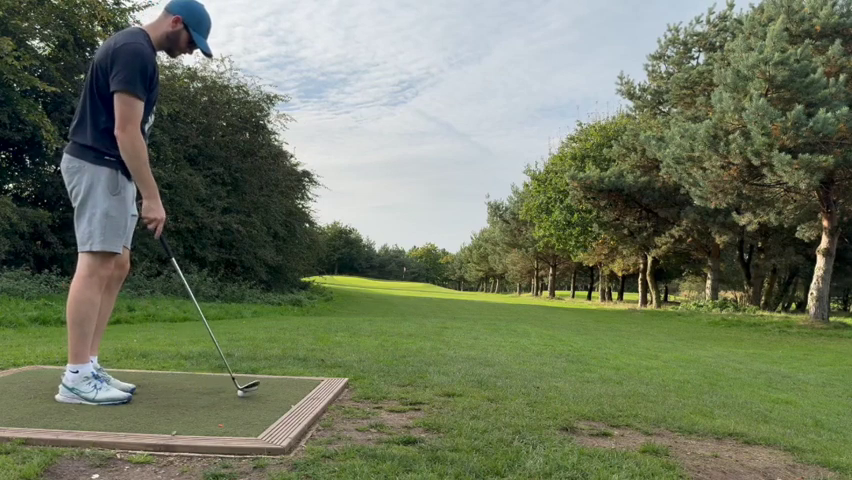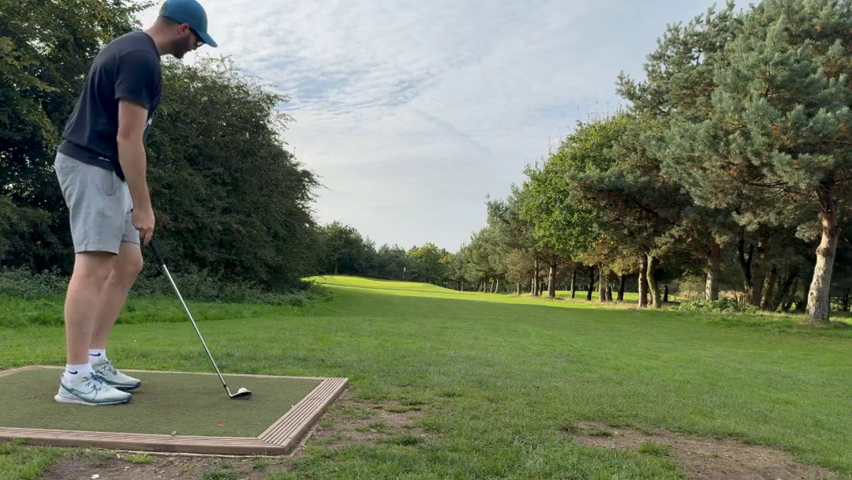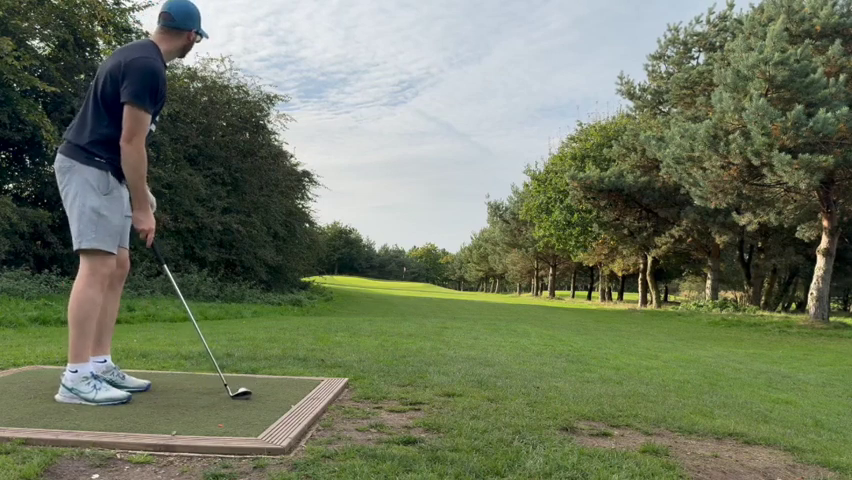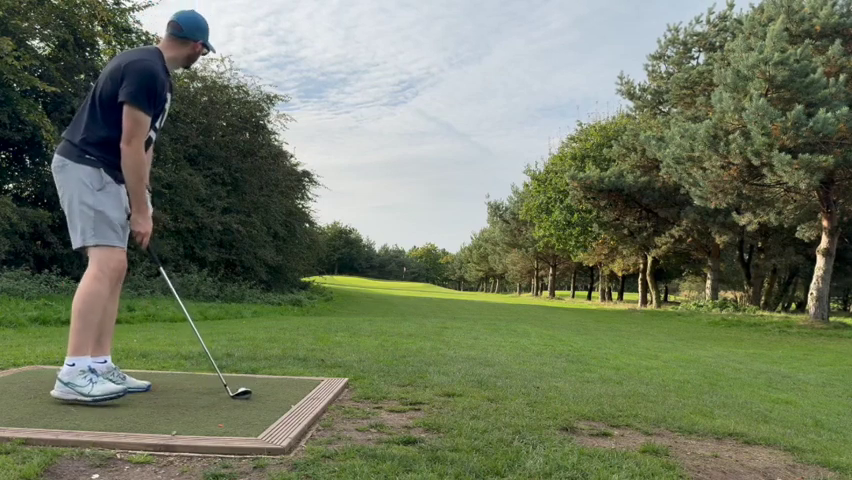
dt=0.3s
person 1, frame 1
left shoulder: (135, 48)
right shoulder: (135, 51)
right elbow: (127, 131)
left wrist: (139, 192)
right wrist: (152, 197)
left hip: (110, 170)
right hip: (98, 167)
left knee: (115, 269)
right knee: (95, 266)
left ankle: (89, 367)
right ankle: (76, 377)
person 1, frame 2
left shoulder: (134, 49)
right shoulder: (141, 60)
right elbow: (128, 138)
left wrist: (135, 200)
right wrist: (143, 206)
left hip: (103, 168)
right hip: (92, 167)
left knee: (127, 265)
right knee: (93, 268)
left ankle: (94, 359)
right ankle: (75, 378)
person 1, frame 3
left shoulder: (141, 58)
right shoulder: (147, 67)
right elbow: (131, 142)
left wrist: (140, 191)
right wrist: (142, 208)
left hip: (103, 171)
right hip: (88, 167)
left knee: (116, 269)
right knee: (98, 269)
left ankle: (100, 366)
right ankle: (76, 378)
person 1, frame 4
left shoulder: (156, 72)
right shoulder: (146, 70)
left elbow: (143, 143)
right elbow: (130, 144)
left wrist: (143, 195)
right wrist: (140, 211)
left hip: (104, 172)
right hip: (85, 167)
left knee: (114, 268)
right knee: (106, 264)
left ankle: (99, 366)
right ankle: (73, 371)
